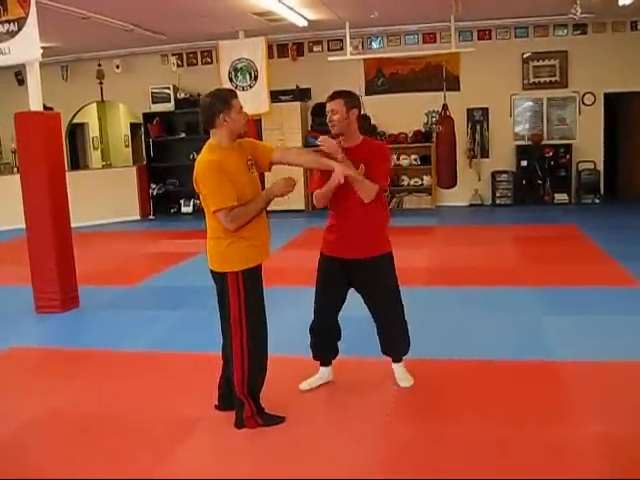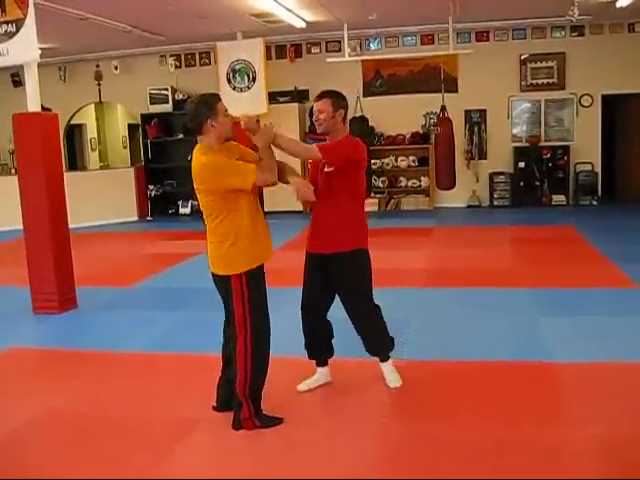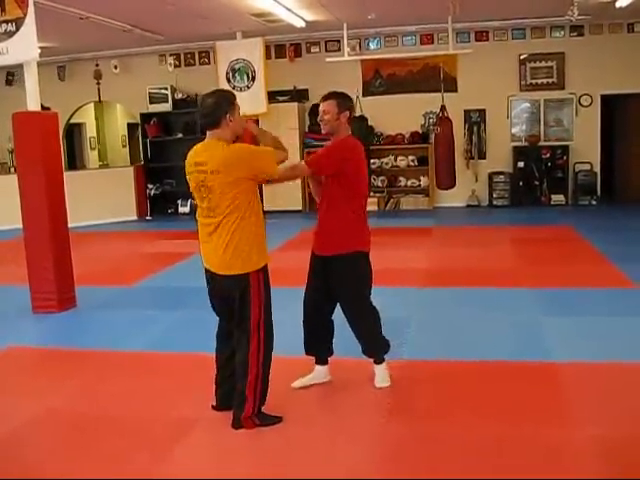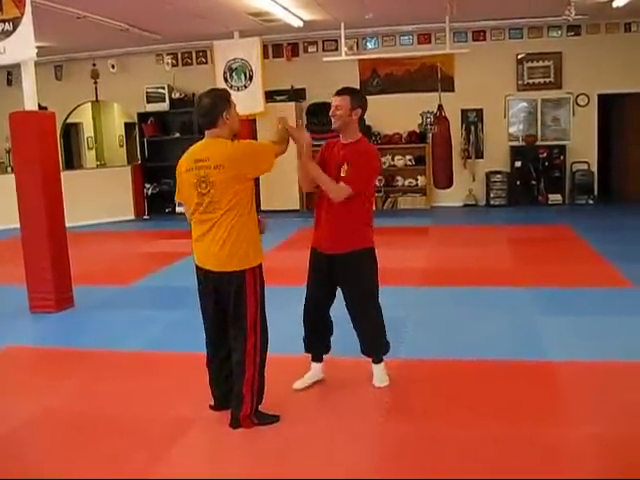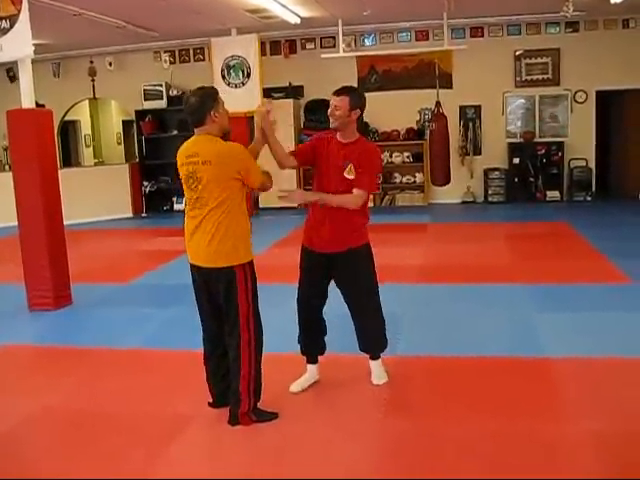
dt=0.3s
person 1, frame 1
left shoulder: (245, 147)
right shoulder: (211, 164)
left elbow: (288, 155)
right elbow: (230, 221)
left wrist: (332, 165)
right wrist: (270, 193)
left hip: (246, 258)
right hip: (234, 262)
left knee: (241, 332)
right knee: (246, 335)
left ankle: (230, 396)
right ankle: (248, 411)
person 1, frame 2
left shoulder: (224, 151)
right shoulder: (211, 163)
left elbow: (273, 166)
right elbow: (266, 176)
left wrist: (294, 178)
right wrist: (264, 144)
left hip: (238, 259)
right hip: (237, 263)
left knee: (239, 330)
right knee: (250, 336)
left ankle: (228, 397)
right ankle: (247, 413)
person 1, frame 3
left shoulder: (195, 156)
right shoulder: (238, 155)
right elbow: (280, 154)
right wrist: (257, 131)
left hip: (215, 262)
right hip: (244, 262)
left knee: (230, 330)
right knee: (255, 335)
left ankle: (225, 396)
right ankle: (248, 412)
person 1, frame 4
left shoulder: (188, 160)
right shoulder: (240, 152)
left elbow: (189, 211)
right elbow: (280, 146)
right wrist: (283, 129)
left hip: (205, 261)
right hip: (239, 261)
left knee: (218, 332)
right knee: (249, 335)
left ankle: (222, 396)
right ankle: (245, 411)
person 1, frame 5
left shoulder: (185, 153)
right shoulder: (229, 152)
right elbow: (264, 183)
left wrist: (257, 141)
right wrist: (262, 144)
left hip: (199, 257)
right hip: (229, 257)
left knee: (214, 329)
right knee: (244, 332)
left ankle: (221, 393)
right ankle: (244, 408)
person 2, frame 1
left shoulder: (378, 151)
right shoulder: (327, 155)
left elbow: (368, 194)
right elbow: (319, 201)
left wrist: (342, 160)
right wrist: (333, 182)
left hip: (372, 250)
right hip: (334, 249)
left knee: (388, 310)
right knee: (323, 313)
left ankle: (398, 364)
right ankle: (325, 369)
person 2, frame 2
left shoulder: (353, 148)
right shoulder: (322, 152)
left elbow: (308, 154)
left hip: (348, 247)
right hip: (319, 245)
left knee: (361, 306)
right knee: (312, 310)
left ankle: (385, 362)
right ankle: (323, 370)
person 2, frame 3
left shoulder: (347, 149)
right shoulder: (333, 152)
left elbow: (299, 169)
right wrist: (314, 179)
left hip: (349, 248)
right hip: (325, 246)
left knee: (358, 308)
right knee: (315, 308)
left ankle: (379, 363)
right ankle: (321, 368)
person 2, frame 4
left shoulder: (366, 153)
right shoulder: (328, 148)
left elbow: (338, 193)
right elbow: (307, 185)
left wrist: (306, 158)
right wrist: (304, 152)
left hip: (355, 247)
right hip: (323, 244)
left knee: (364, 307)
right knee: (315, 305)
left ankle: (378, 364)
right ankle: (316, 366)
person 2, frame 5
left shoulder: (369, 153)
right shoulder: (320, 143)
left elbow: (357, 201)
right elbow: (287, 162)
left wrist: (312, 196)
right wrist: (268, 133)
left hip: (352, 246)
right hip: (315, 243)
left knee: (365, 305)
right knee: (308, 305)
left ankle: (375, 361)
right ankle: (312, 368)
